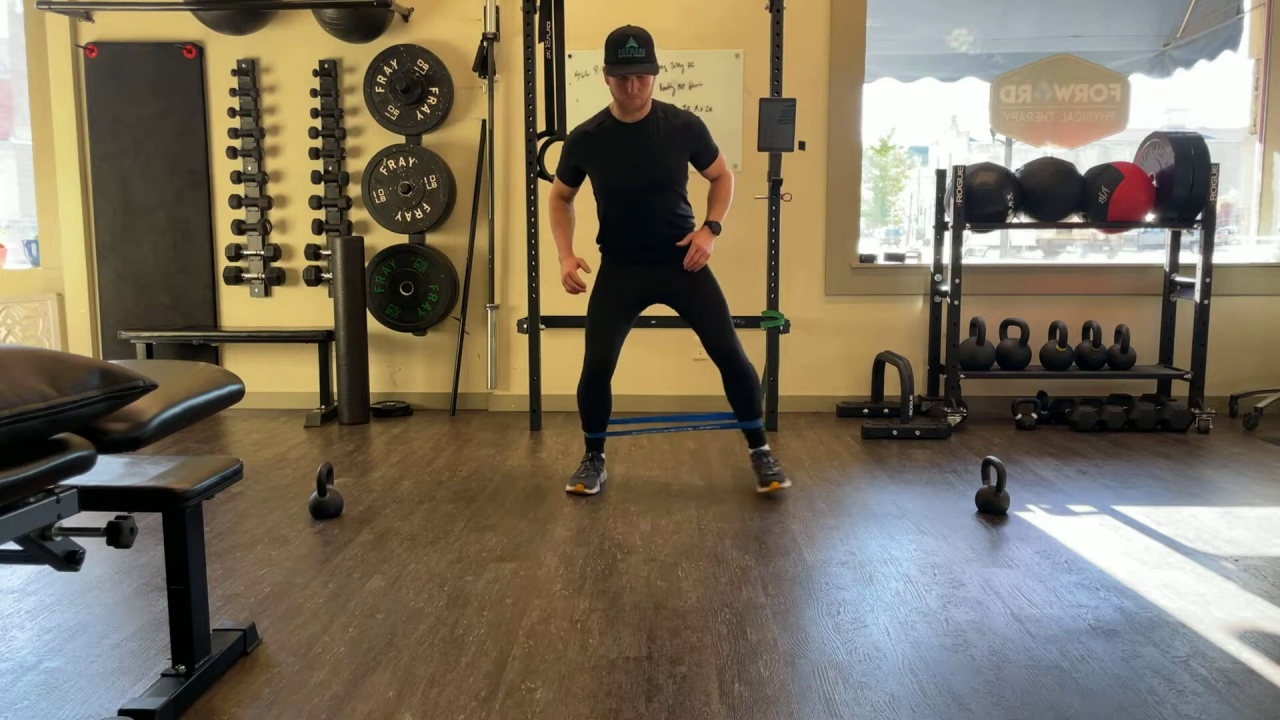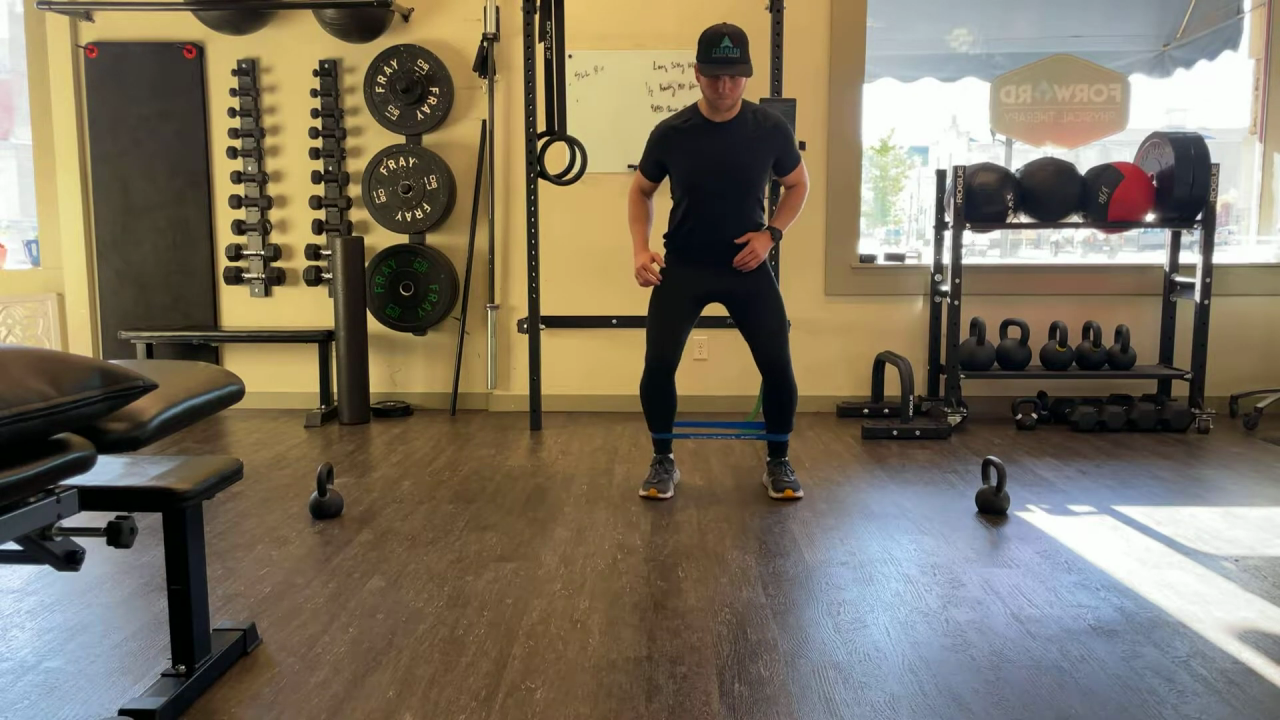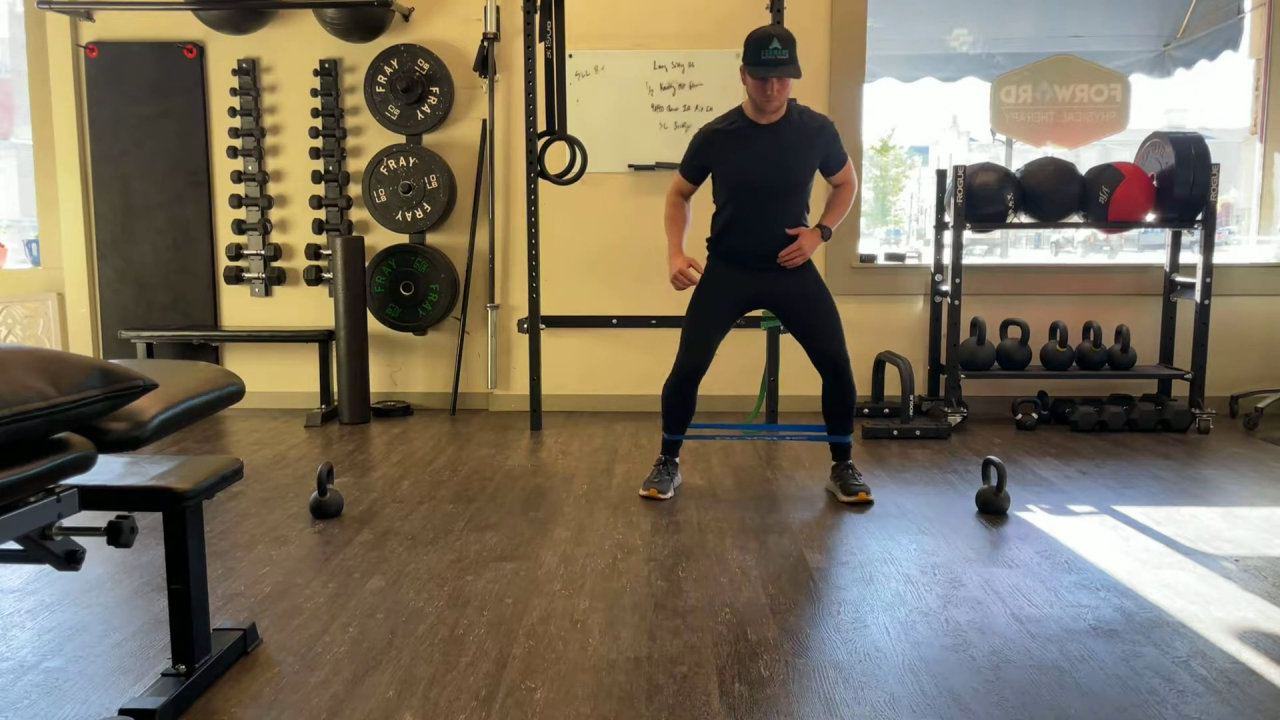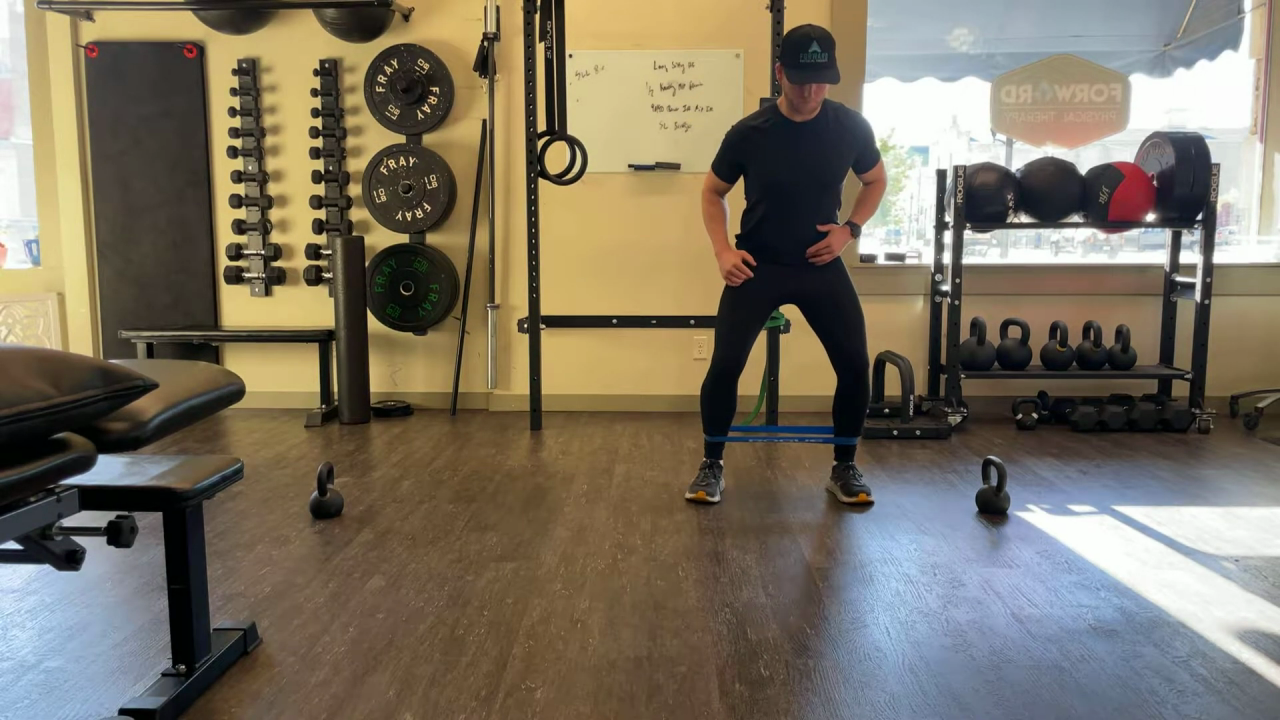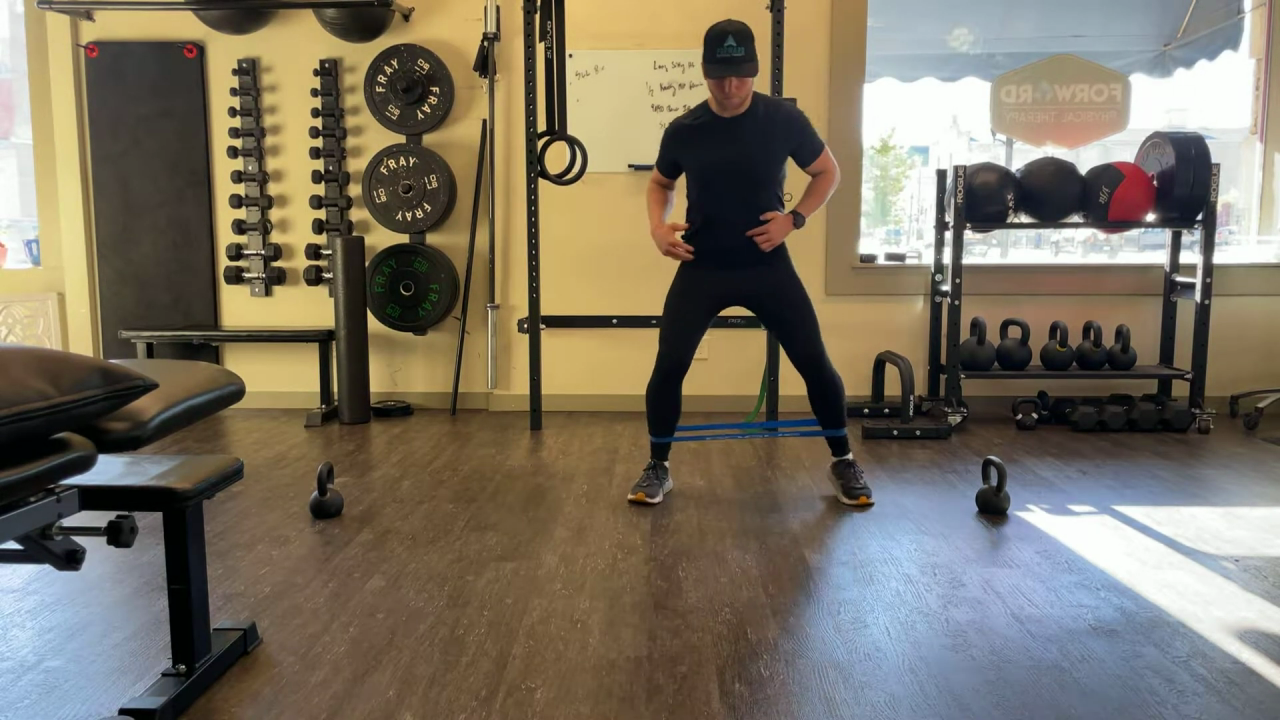
dt=1s
person 1, frame 1
left shoulder: (684, 126)
right shoulder: (585, 138)
left elbow: (721, 177)
right elbow: (559, 196)
left wrist: (710, 229)
right wrist: (565, 254)
left hip: (682, 261)
right hip: (620, 268)
left knee: (729, 355)
right knee: (597, 365)
left ankle: (759, 450)
right ankle: (593, 457)
person 1, frame 2
left shoulder: (770, 129)
right shoulder: (671, 133)
left elbow: (797, 185)
right elbow: (641, 191)
left wrist: (771, 234)
right wrist: (640, 248)
left hip: (746, 264)
right hip: (683, 266)
left knee: (777, 366)
right knee: (658, 365)
left ankle: (778, 461)
right ankle: (663, 460)
person 1, frame 3
left shoulder: (816, 129)
right shoulder: (715, 136)
left elbow: (845, 184)
right elbow: (679, 194)
left wrist: (820, 232)
right wrist: (676, 252)
left hip: (791, 268)
right hip: (728, 270)
left knee: (836, 364)
right knee: (688, 367)
left ankle: (842, 467)
right ankle: (668, 461)
person 1, frame 4
left shoulder: (851, 127)
right shoulder: (748, 134)
left elbow: (876, 181)
right elbow: (712, 192)
left wrist: (850, 229)
right wrist: (723, 250)
left hip: (821, 265)
right hip: (758, 266)
left knee: (855, 365)
right knee: (725, 365)
left ankle: (844, 467)
right ankle: (712, 465)
person 1, frame 5
left shoulder: (784, 119)
right shoulder: (683, 131)
left elbow: (827, 172)
right elbow: (659, 183)
left wrist: (792, 218)
right wrist: (657, 225)
left hip: (767, 265)
right hip: (702, 266)
left knee: (814, 363)
right knee: (669, 367)
left ankle: (842, 462)
right ankle: (658, 467)
